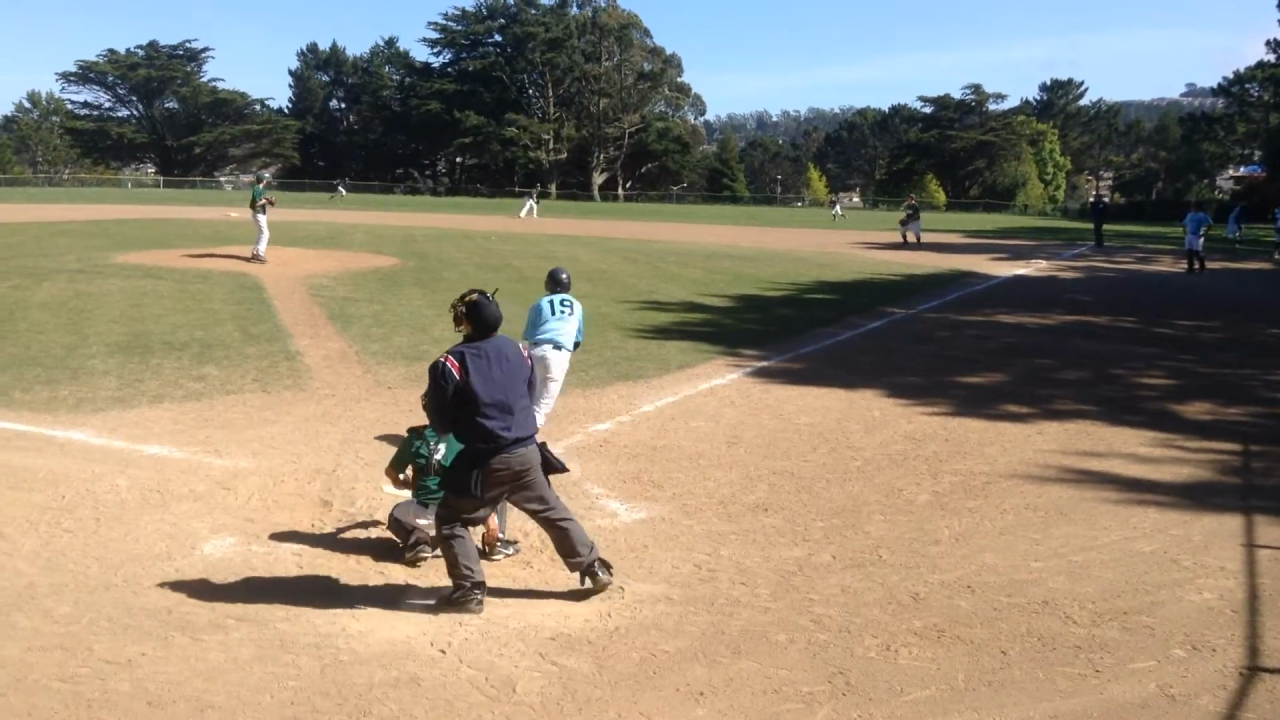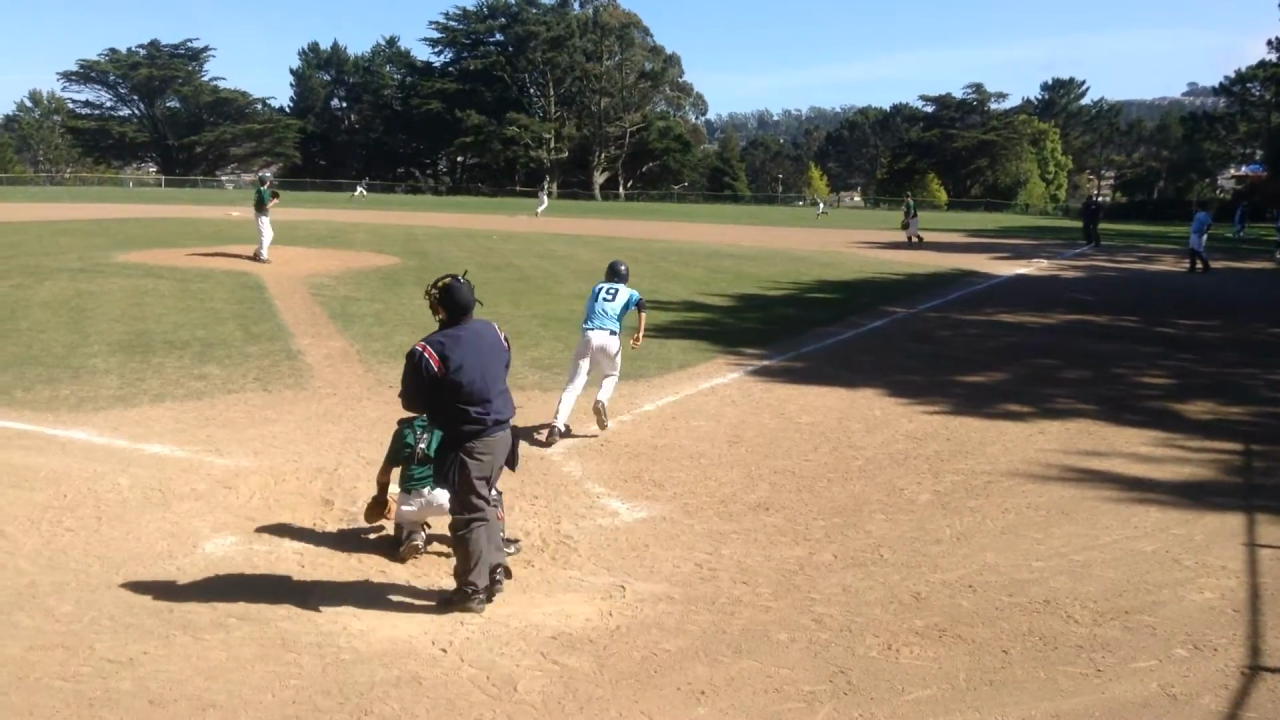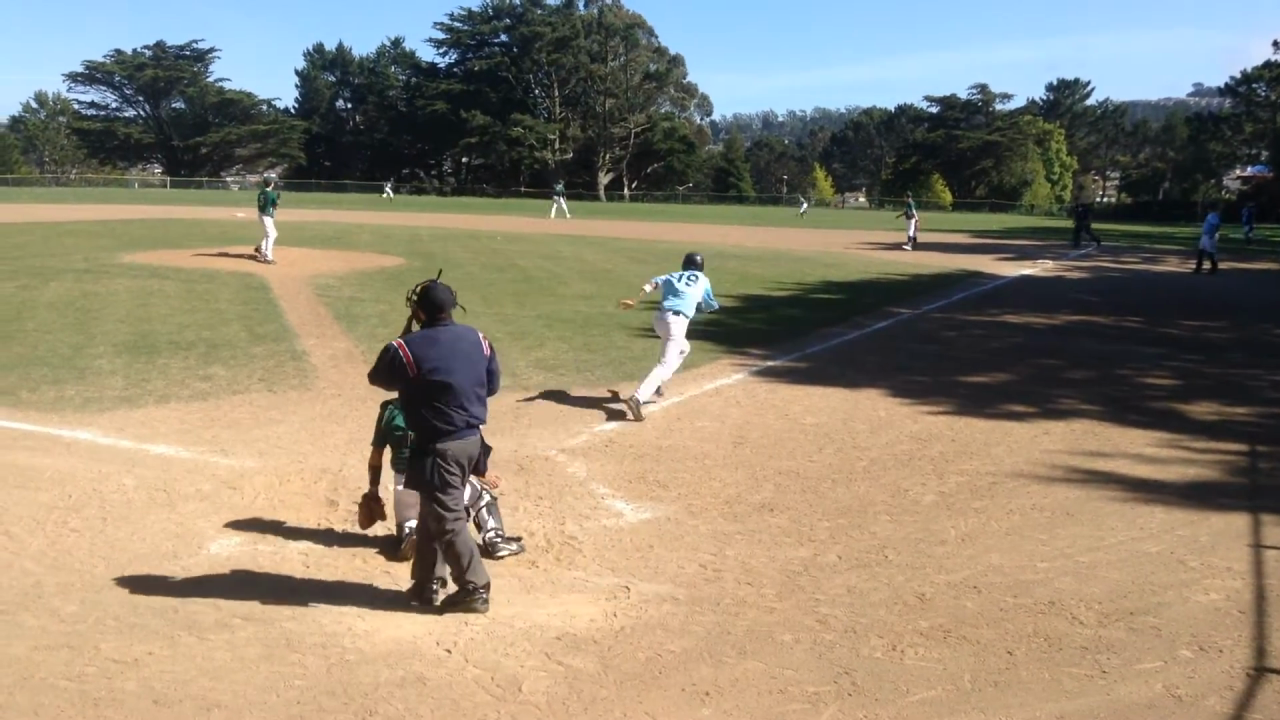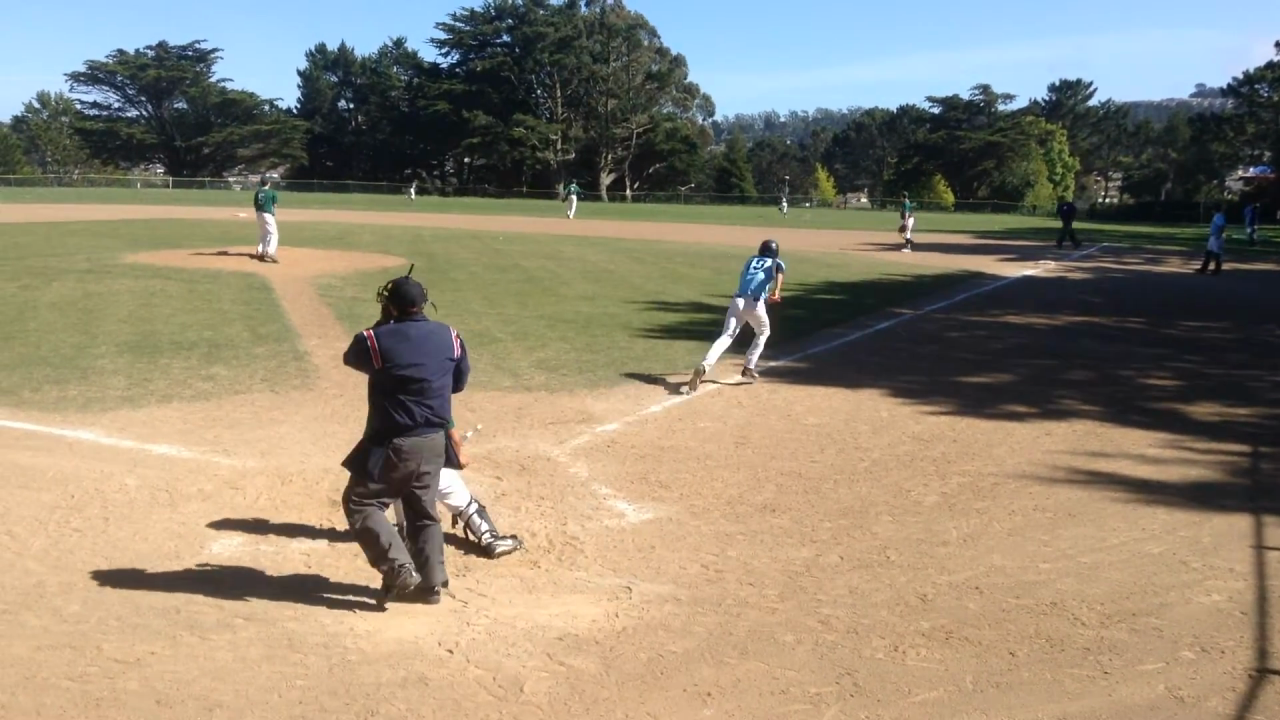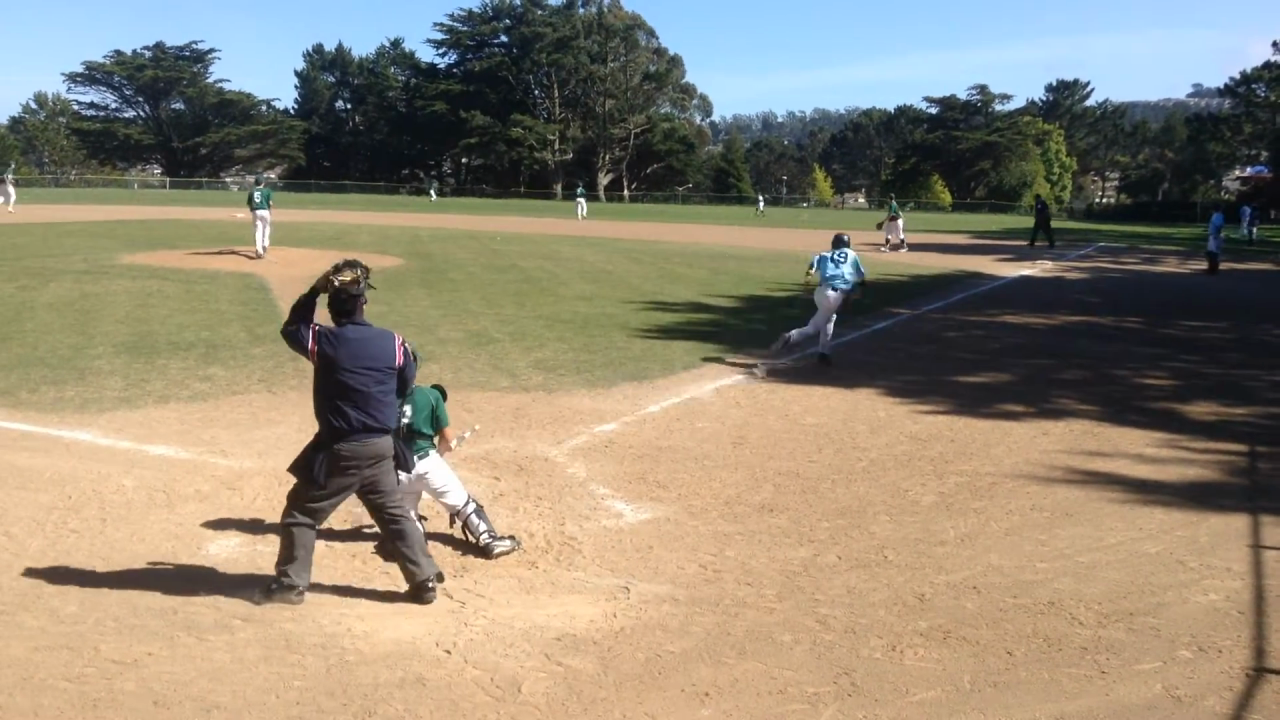
dt=0.3s
person 1, frame 1
left shoulder: (449, 364)
right shoulder: (517, 351)
left elbow: (441, 423)
left hip: (487, 461)
right hip: (527, 452)
left knee: (452, 519)
right knee: (553, 512)
left ankle: (469, 592)
right ankle: (594, 570)
person 1, frame 2
left shoulder: (428, 350)
right shoulder: (493, 331)
left elbow: (413, 403)
left hip: (469, 444)
right hip: (501, 435)
left knee: (470, 515)
right knee: (483, 506)
left ankle: (472, 591)
right ankle: (494, 571)
person 1, frame 3
left shoulder: (406, 348)
right shoulder: (477, 339)
left elbow: (378, 378)
right elbow: (492, 385)
left hip: (438, 447)
right hip: (471, 439)
left knee: (447, 520)
right knee: (438, 512)
left ankle: (473, 589)
right ankle: (426, 585)
person 1, frame 4
left shoulder: (377, 339)
right shoulder: (449, 336)
left elbow: (351, 358)
right elbow: (459, 382)
left wrist: (382, 322)
left hip: (396, 442)
right hip: (435, 439)
left knee: (360, 503)
right knee: (424, 513)
left ankle: (399, 569)
right ankle: (431, 583)
person 1, frame 5
left shoulder: (322, 340)
right shoulder: (393, 343)
left elbow: (291, 329)
right elbow: (406, 387)
left wrist: (315, 291)
left hip: (338, 448)
right hip: (379, 446)
left knee: (302, 513)
right knee: (395, 513)
left ankle: (290, 582)
right ankle: (425, 582)
